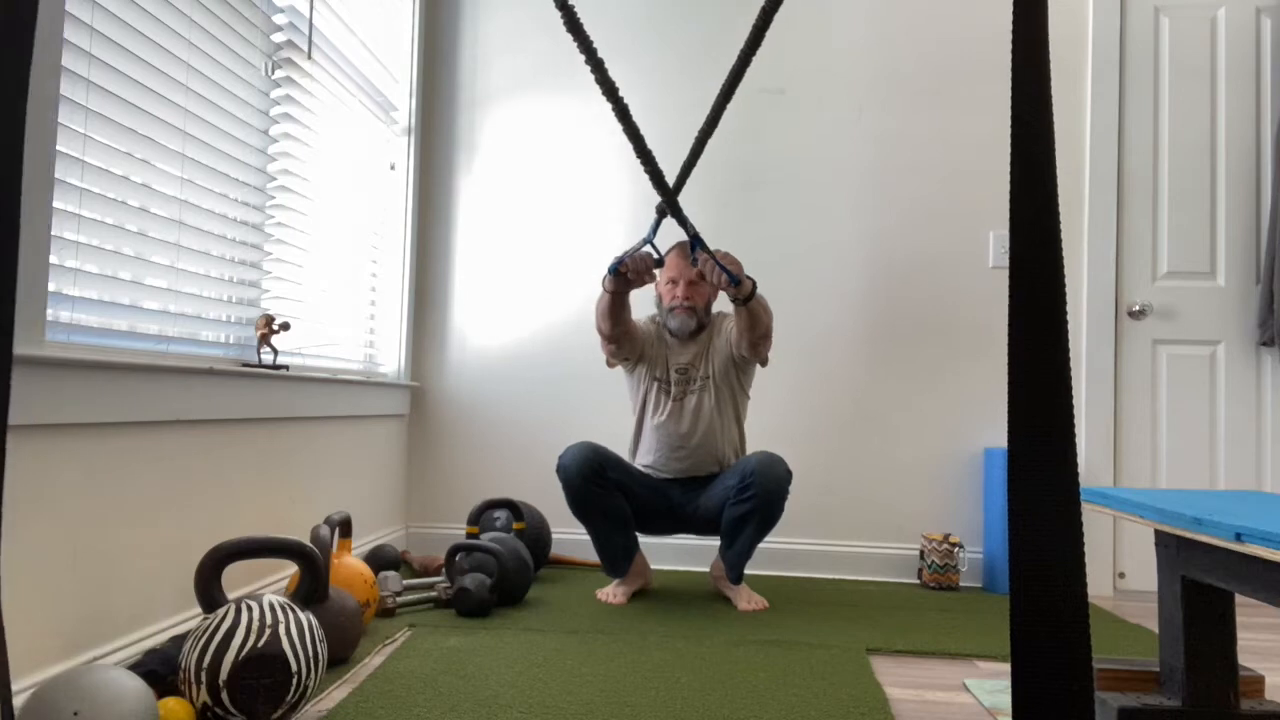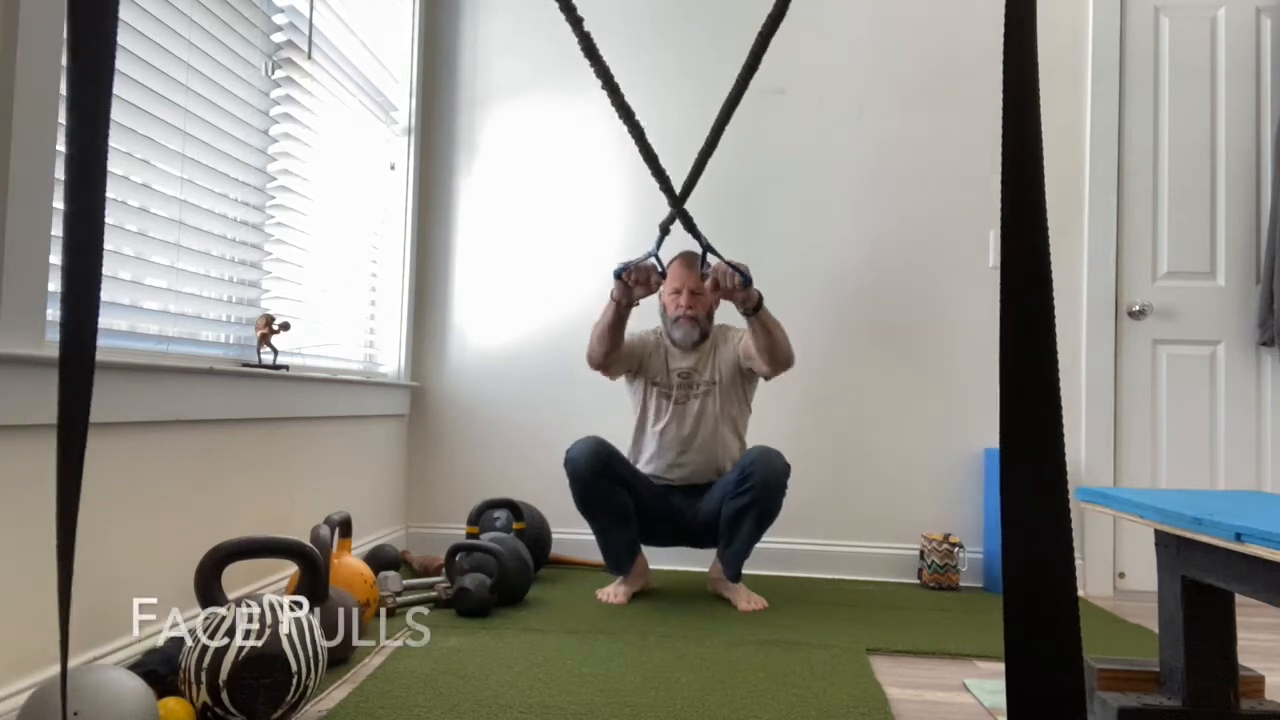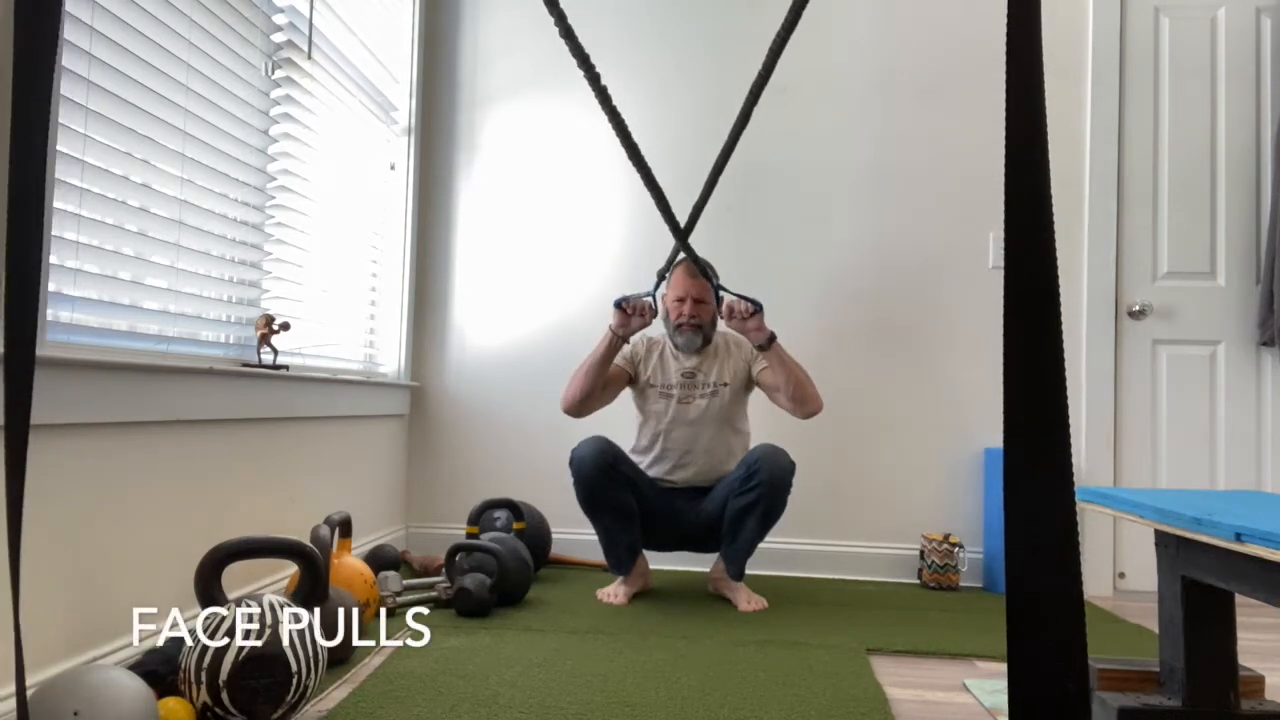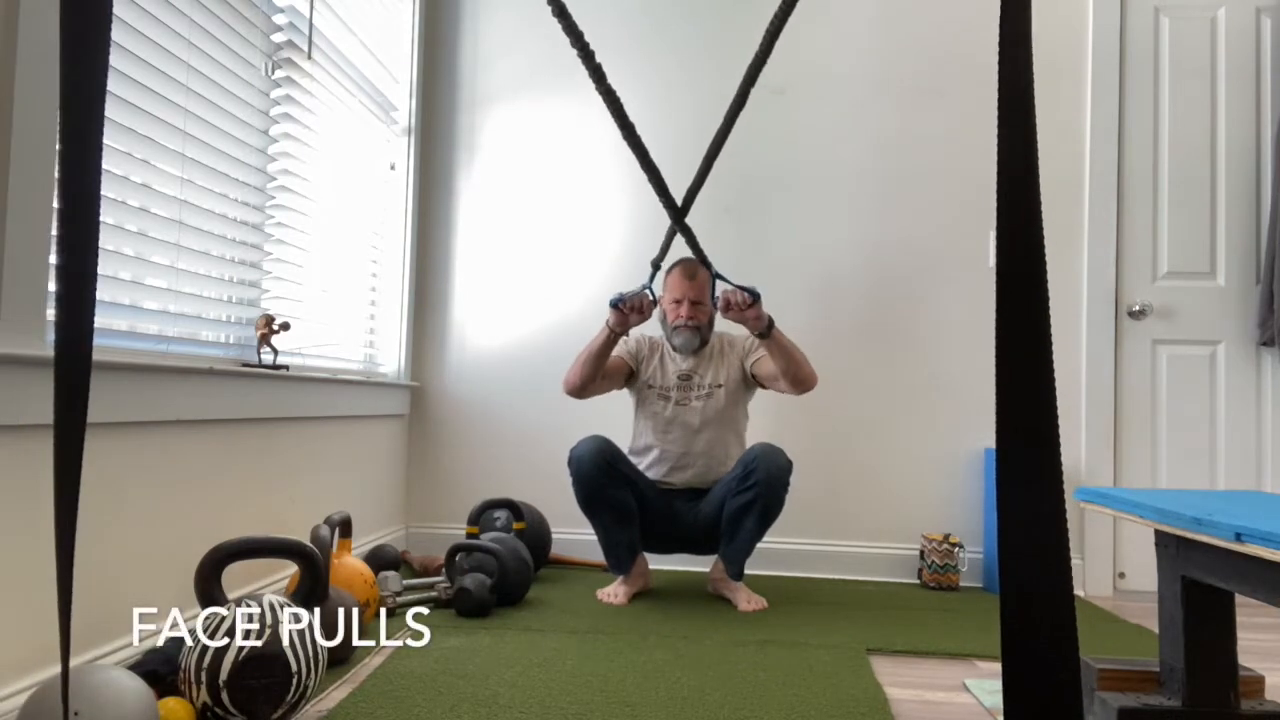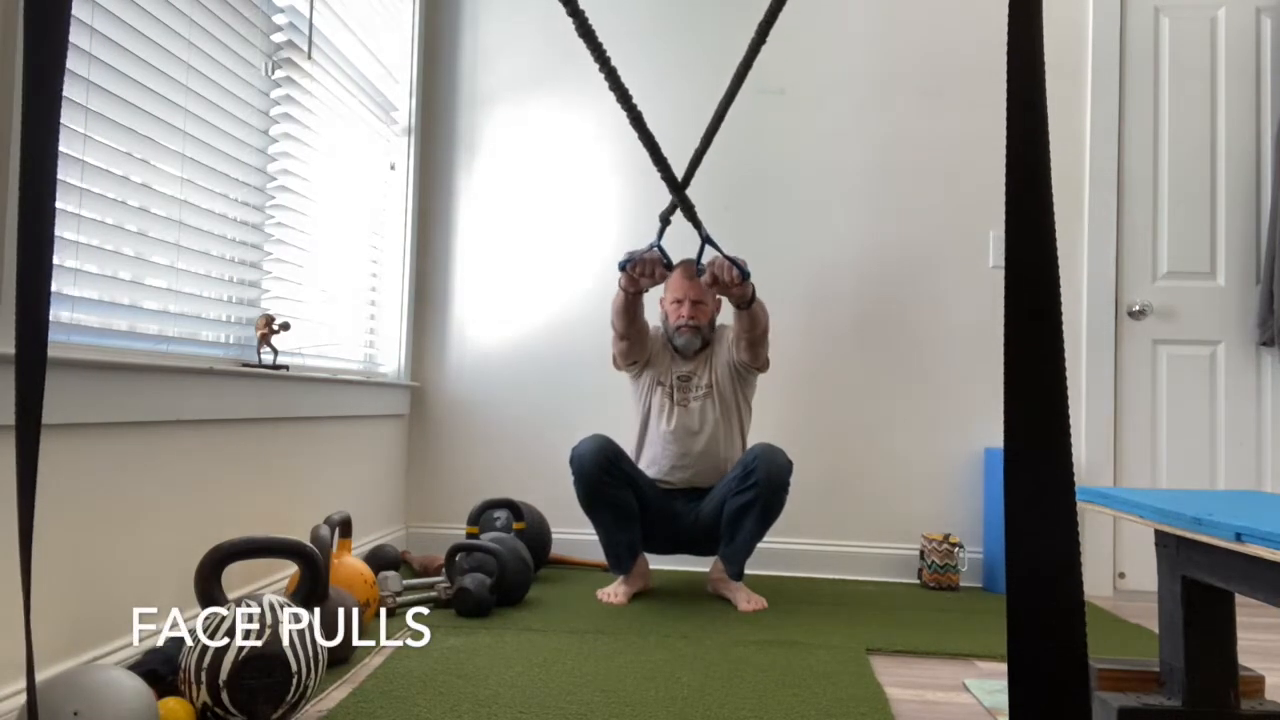
dt=0.7s
person 1, frame 1
left shoulder: (731, 334)
right shoulder: (641, 338)
left elbow: (759, 330)
right elbow: (610, 330)
left wrist: (743, 289)
right wrist: (615, 286)
left hip: (715, 493)
right hip: (649, 491)
left knee: (770, 472)
right knee: (577, 461)
left ankle: (729, 573)
right ankle: (629, 570)
person 1, frame 2
left shoulder: (734, 347)
right shoulder: (643, 347)
left elbow: (780, 360)
right elbow: (599, 357)
left wrist: (750, 303)
right wrist: (621, 299)
left hip: (714, 503)
right hip: (649, 501)
left knee: (768, 464)
right knee: (584, 455)
left ankle: (727, 573)
right ankle: (629, 569)
person 1, frame 3
left shoulder: (742, 352)
right shoulder: (640, 352)
left elbow: (808, 406)
right elbow: (573, 404)
left wrist: (762, 338)
right wrist: (617, 334)
left hip: (716, 507)
right hip: (652, 505)
left knee: (774, 462)
right knee: (590, 455)
left ankle: (728, 574)
right ankle: (631, 571)
person 1, frame 4
left shoulder: (739, 351)
right shoulder: (640, 351)
left elbow: (803, 382)
right elbow: (575, 386)
left wrist: (762, 326)
right wrist: (614, 328)
left hip: (715, 510)
right hip: (650, 508)
left knee: (771, 461)
right knee: (589, 454)
left ankle: (728, 574)
right ankle: (630, 571)
person 1, frame 5
left shoulder: (735, 351)
right shoulder: (645, 351)
left elbow: (755, 330)
right elbow: (624, 325)
left wrist: (743, 295)
right wrist: (630, 287)
left hip: (716, 511)
right hip: (652, 508)
left knee: (770, 461)
right knee: (590, 453)
left ankle: (727, 573)
right ankle: (630, 571)
